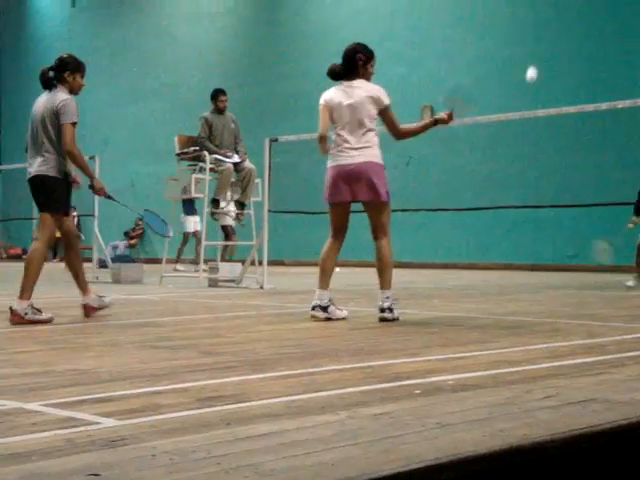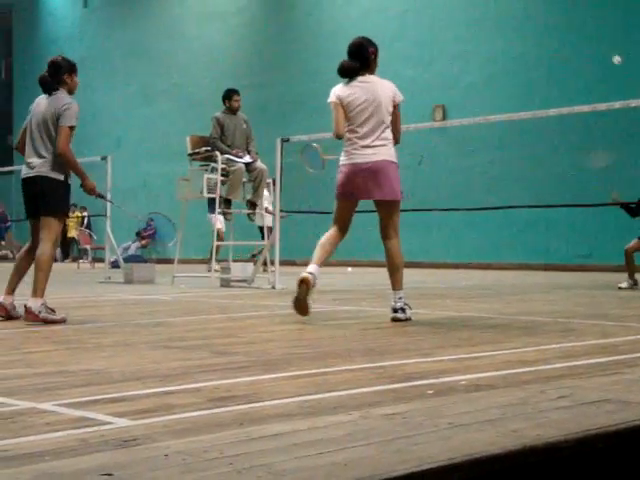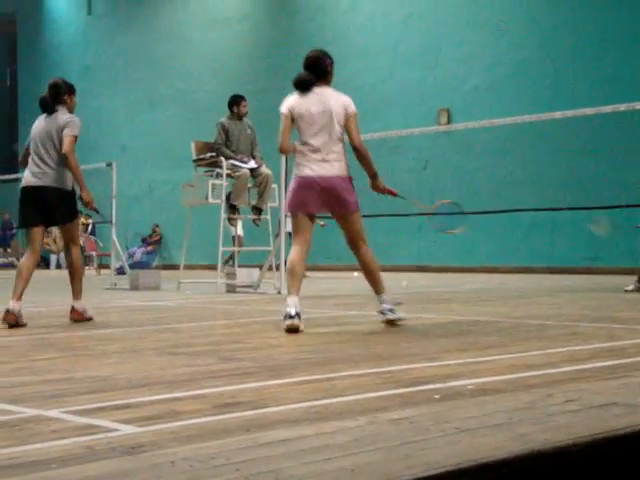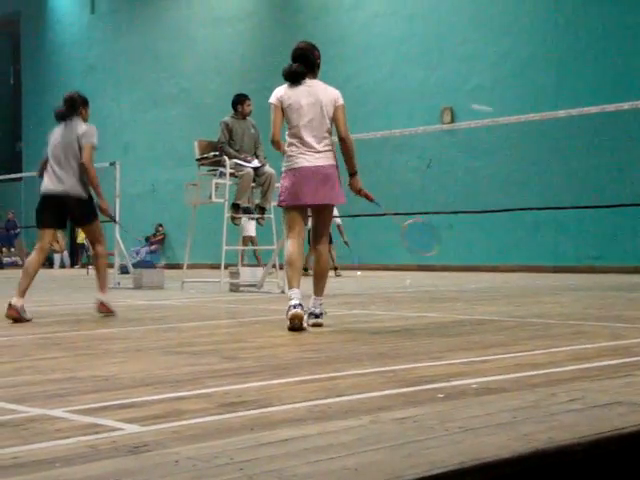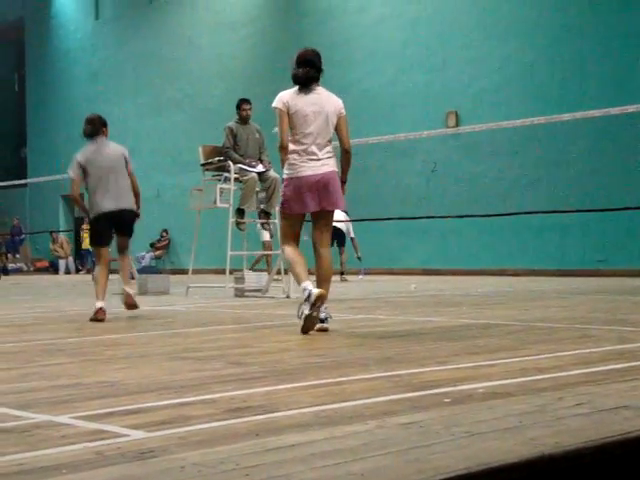
dt=0.4s
person 1, frame 1
left shoulder: (328, 96)
right shoulder: (376, 92)
left elbow: (322, 136)
right elbow: (397, 132)
right wrist: (433, 121)
left hip: (338, 168)
right hip: (368, 166)
left knee: (336, 236)
right knee: (381, 235)
left ankle: (321, 301)
right ankle: (386, 302)
person 1, frame 2
left shoulder: (339, 91)
right shoulder: (390, 89)
left elbow: (338, 132)
right elbow: (396, 136)
left hip: (352, 165)
right hip: (384, 165)
left knee: (337, 229)
right knee: (390, 235)
left ankle: (310, 274)
right ankle: (399, 303)
person 1, frame 3
left shoulder: (292, 102)
right shoulder: (343, 101)
left elbow: (284, 146)
right elbow: (357, 145)
right wrist: (374, 177)
left hip: (305, 179)
right hip: (337, 177)
left knee: (299, 244)
right knee: (359, 245)
left ankle: (292, 309)
right ankle: (385, 305)
person 1, frame 4
left shoulder: (280, 93)
right shoulder: (332, 93)
left elbow: (275, 138)
right elbow: (344, 138)
right wrist: (353, 174)
left hip: (297, 171)
right hip: (326, 169)
left knee: (294, 238)
right knee: (321, 241)
left ankle: (295, 302)
right ankle: (316, 307)
person 1, frame 5
left shoulder: (285, 98)
right shoulder: (335, 101)
left elbow: (283, 144)
right elbow: (346, 148)
right wrist: (343, 181)
left hip: (298, 177)
right hip: (327, 176)
left knee: (289, 243)
right knee: (322, 245)
left ankle: (310, 290)
right ankle: (321, 314)
person 2, frame 1
left shoulder: (42, 100)
right shoulder: (66, 101)
left elbow: (30, 145)
right elbow: (69, 147)
right wrist: (93, 177)
left hip: (38, 174)
right hip: (52, 175)
left knee: (71, 236)
right knee: (43, 238)
left ankle: (87, 297)
right ankle: (22, 306)
person 2, frame 2
left shoulder: (38, 104)
right shoulder: (68, 105)
right elbow: (63, 148)
right wrist: (84, 178)
left hip: (30, 177)
right hip: (52, 177)
left knee: (35, 242)
right knee: (49, 241)
right ankle: (35, 306)
person 2, frame 3
left shoulder: (39, 122)
right shoulder: (70, 120)
left elbow: (24, 158)
right elbow: (67, 151)
right wrist: (84, 188)
left hip: (30, 187)
right hip: (58, 187)
left knee: (33, 250)
right knee: (73, 246)
right ankle: (77, 306)
person 2, frame 4
left shoulder: (55, 133)
right shoulder: (87, 130)
left elbow: (43, 170)
right elbow: (86, 163)
right wrist: (101, 198)
left hip: (48, 194)
right hip: (76, 194)
left knee: (40, 250)
right knee: (99, 243)
left ankle: (16, 303)
right ankle: (102, 299)
person 2, frame 5
left shoulder: (80, 157)
right shoulder: (121, 150)
left elbow: (75, 194)
right elbow: (134, 185)
left wrist: (87, 213)
right wrist: (138, 206)
left hip: (100, 212)
right hip: (126, 208)
left knee: (102, 262)
right knee: (123, 252)
left ankle: (100, 305)
right ankle: (128, 290)
person 3, frame 1
left shoulder: (231, 118)
right shoulder: (207, 118)
left elbow: (238, 139)
right elbow: (202, 140)
left wrist: (241, 152)
right wrist: (219, 151)
left hip: (233, 156)
right hip: (215, 156)
left knee: (250, 168)
right knee: (228, 167)
left ankle: (241, 202)
right ankle: (216, 200)
person 3, frame 2
left shoulder: (243, 118)
right shoulder: (218, 118)
left elbow: (250, 139)
right elbow: (214, 141)
left wrist: (252, 152)
right wrist: (230, 152)
left hip: (244, 156)
right hip: (226, 156)
left knee: (262, 168)
right knee: (239, 168)
left ankle: (253, 202)
right ankle: (227, 200)
person 3, frame 3
left shoulder: (248, 124)
right shoulder: (223, 124)
left elbow: (255, 145)
right elbow: (219, 147)
left wrist: (257, 158)
right wrist: (235, 157)
left hip: (249, 162)
right hip: (231, 161)
left knee: (267, 174)
right knee: (244, 173)
left ankle: (258, 207)
right ankle: (233, 206)
person 3, frame 4
left shoulder: (251, 123)
right shoulder: (227, 122)
left elbow: (258, 144)
right elbow: (223, 146)
left wrist: (260, 157)
right wrist: (239, 156)
left hip: (252, 160)
right hip: (234, 160)
left knee: (270, 173)
right knee: (248, 172)
left ankle: (261, 206)
right ankle: (237, 205)
person 3, frame 5
left shoulder: (256, 128)
right shoulder: (231, 127)
left elbow: (263, 149)
right elbow: (227, 151)
left wrist: (265, 162)
right wrist: (244, 161)
left hip: (257, 166)
right hip: (239, 165)
left knee: (275, 178)
right knee: (252, 177)
left ankle: (266, 212)
right ankle: (241, 211)
